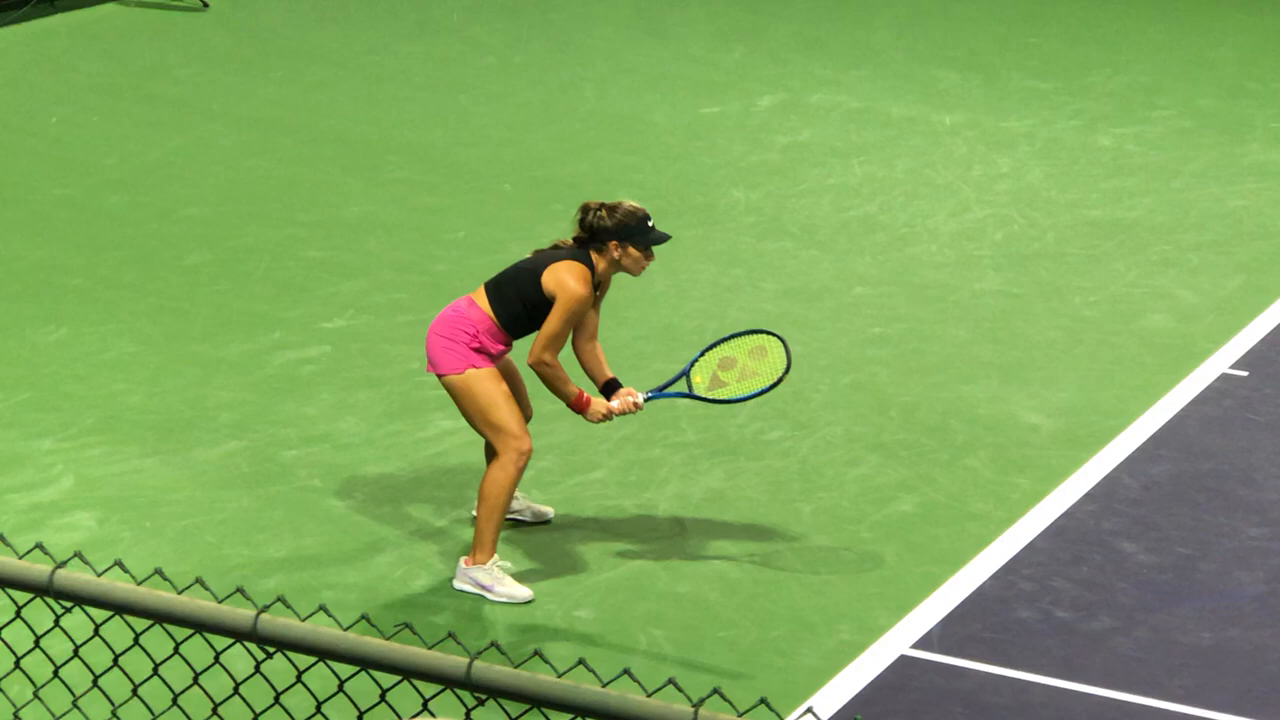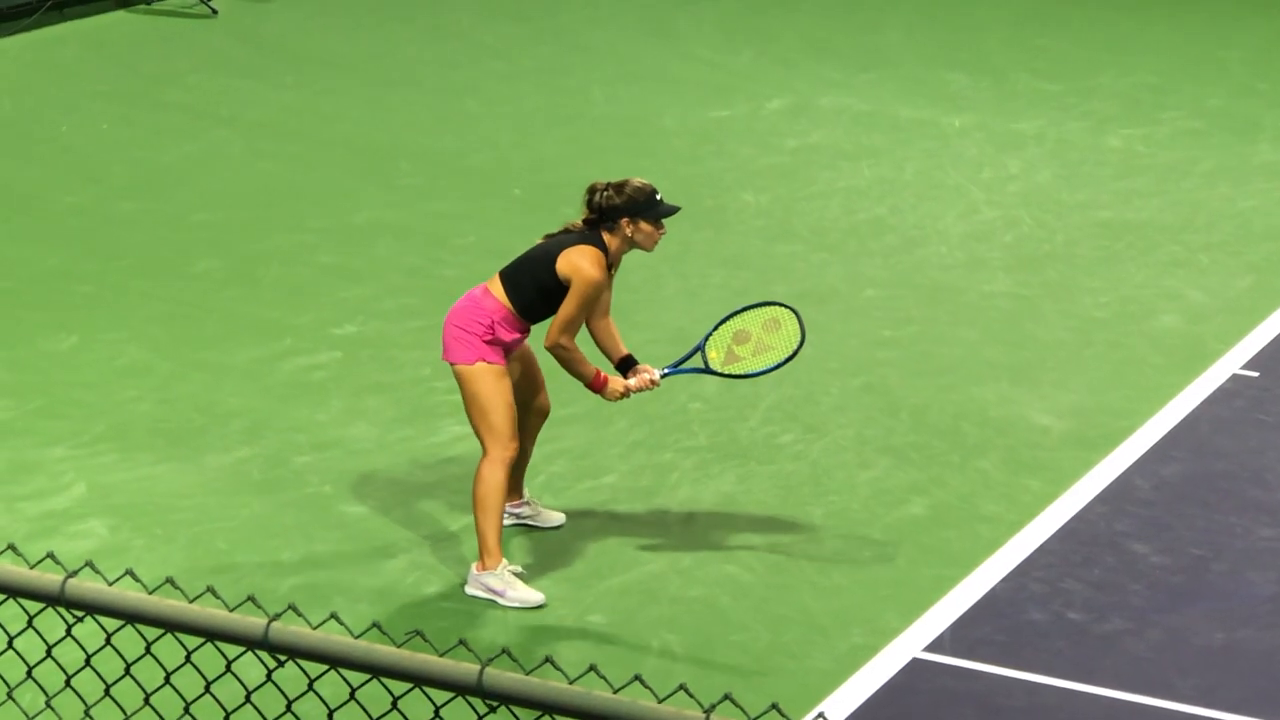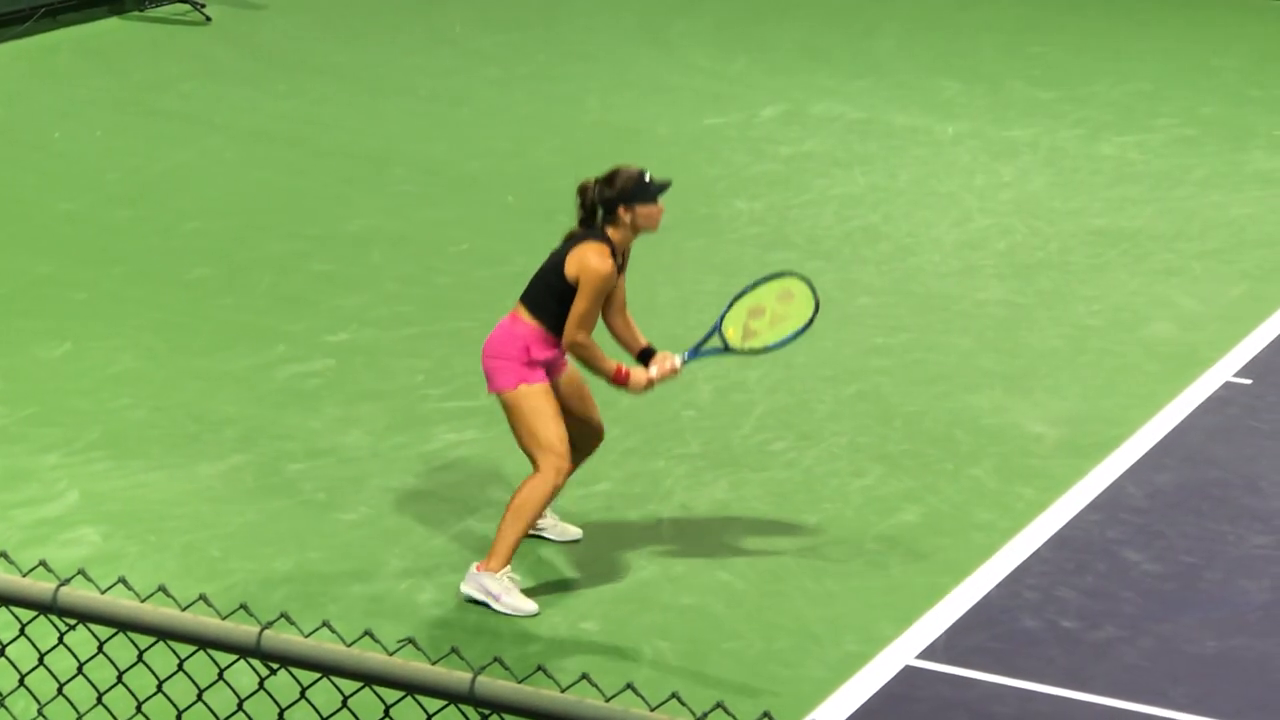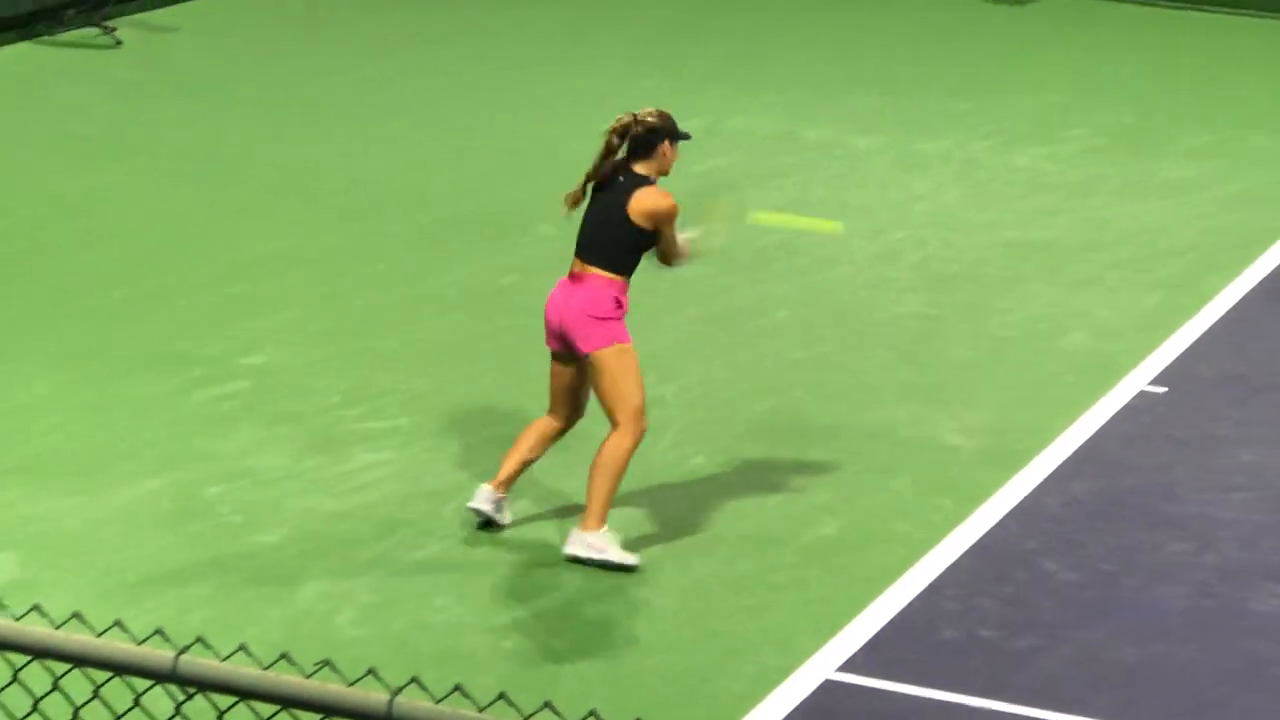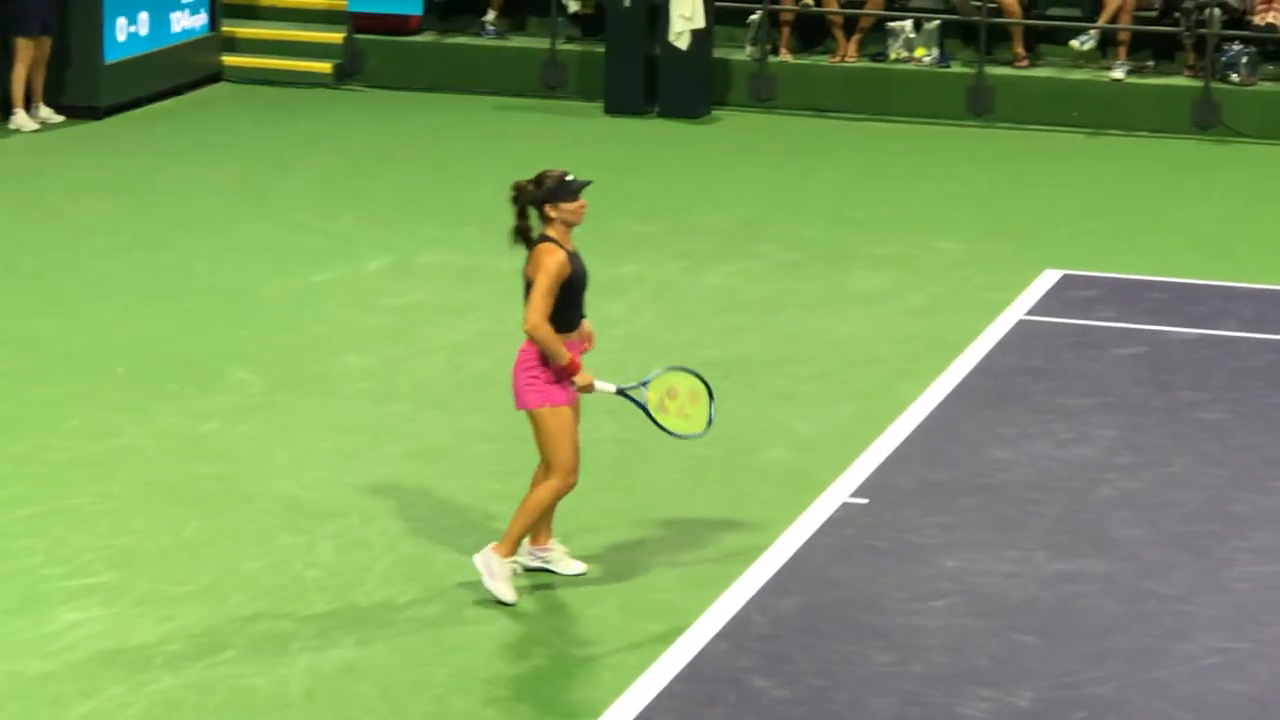
dt=1s
person 1, frame 1
left shoulder: (595, 271)
right shoulder: (575, 284)
left elbow: (586, 342)
right elbow: (541, 358)
left wrist: (612, 389)
right wrist: (582, 403)
left hip: (479, 339)
right hip: (459, 341)
left knee: (514, 419)
right knee: (516, 446)
left ankle: (497, 501)
right ankle: (476, 566)
person 1, frame 2
left shoulder: (605, 249)
right shoulder: (590, 267)
left elbow: (599, 319)
right elbow: (558, 341)
left wrist: (629, 366)
right wrist: (601, 383)
left hip: (498, 328)
right hip: (477, 332)
left knee: (535, 411)
right knee: (504, 447)
left ankle: (512, 502)
right ankle: (488, 571)
person 1, frame 3
left shoulder: (617, 244)
right shoulder: (599, 262)
left elbow: (616, 312)
right elbow: (577, 338)
left wrist: (648, 356)
right wrist: (623, 376)
left hip: (542, 352)
right hip: (516, 355)
left knee: (589, 434)
right knee: (555, 466)
left ankle: (533, 514)
right ankle: (488, 574)
person 1, frame 4
left shoulder: (610, 174)
right shoulder: (656, 200)
right elbow: (670, 254)
left wrist: (662, 240)
right wrist: (672, 245)
left hip: (563, 300)
right hip: (592, 311)
left knee: (563, 414)
right knee: (630, 424)
left ankle: (494, 492)
right ankle: (589, 532)
person 1, frame 5
left shoulder: (563, 244)
right shoulder: (551, 256)
right elbow: (534, 324)
left wrist: (581, 320)
right wrist: (574, 368)
left hip: (561, 365)
right hip: (546, 369)
left knee: (555, 464)
right knee: (563, 477)
left ankle: (539, 546)
right ankle: (499, 554)
